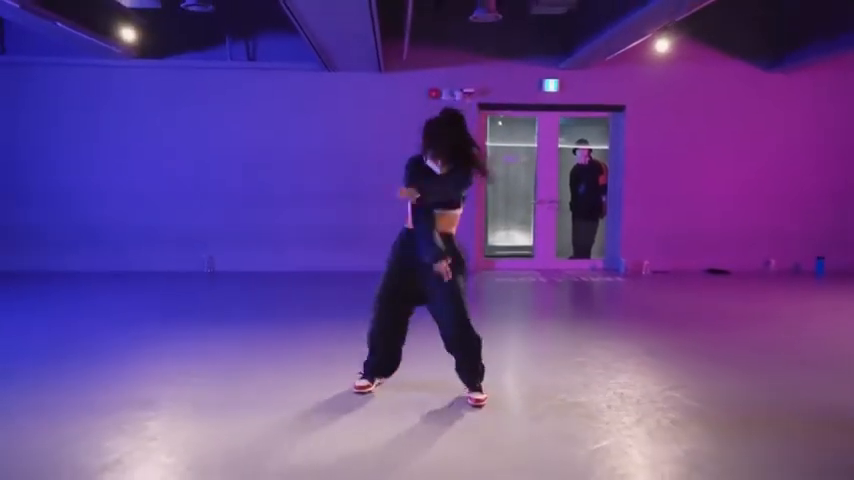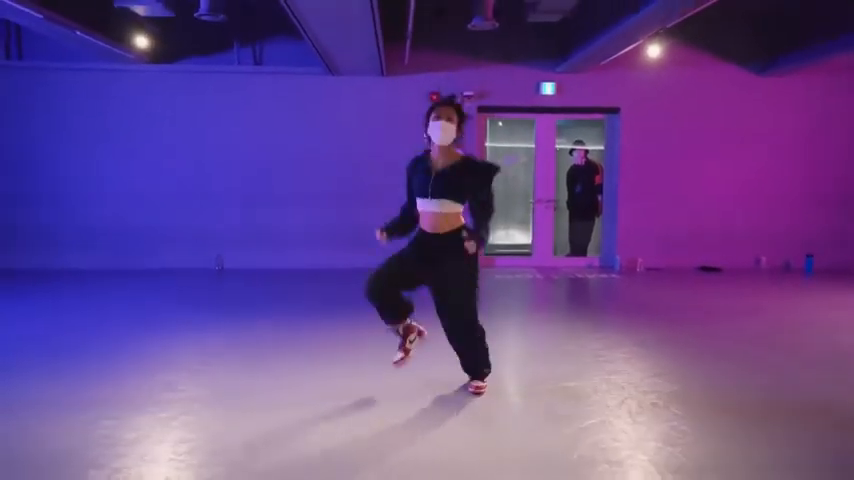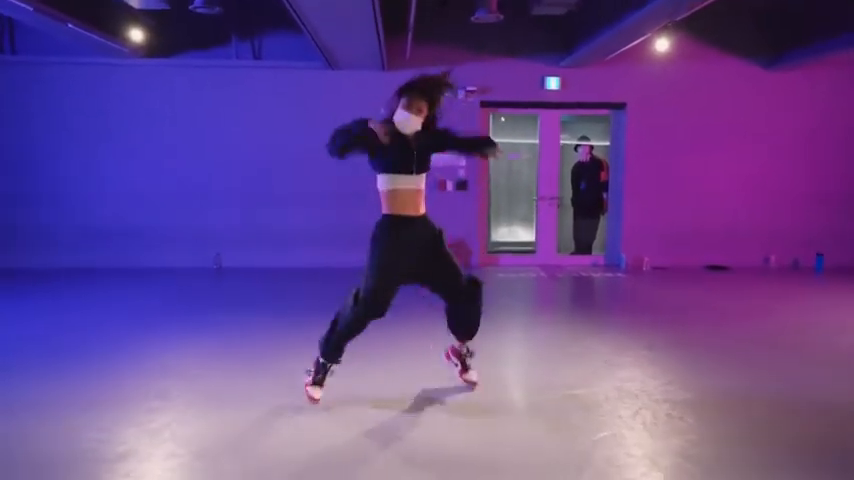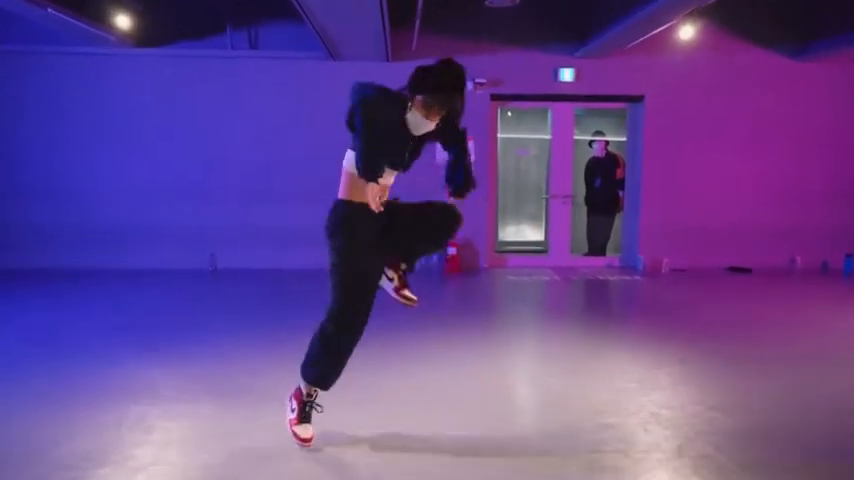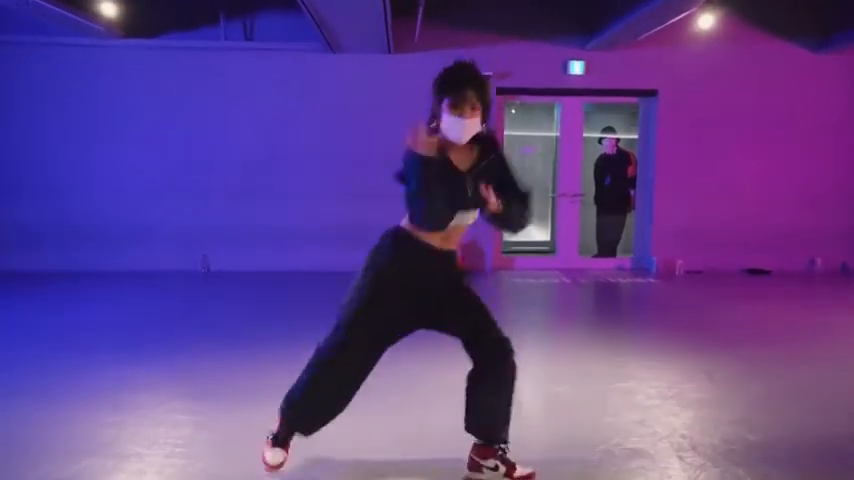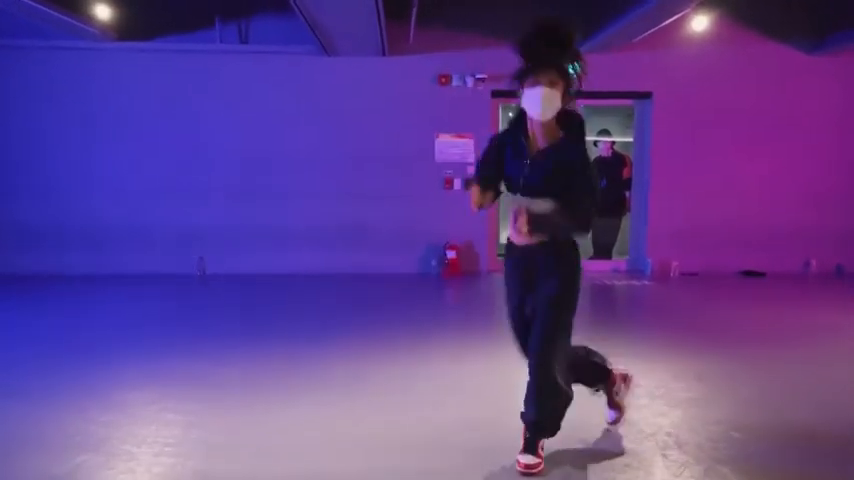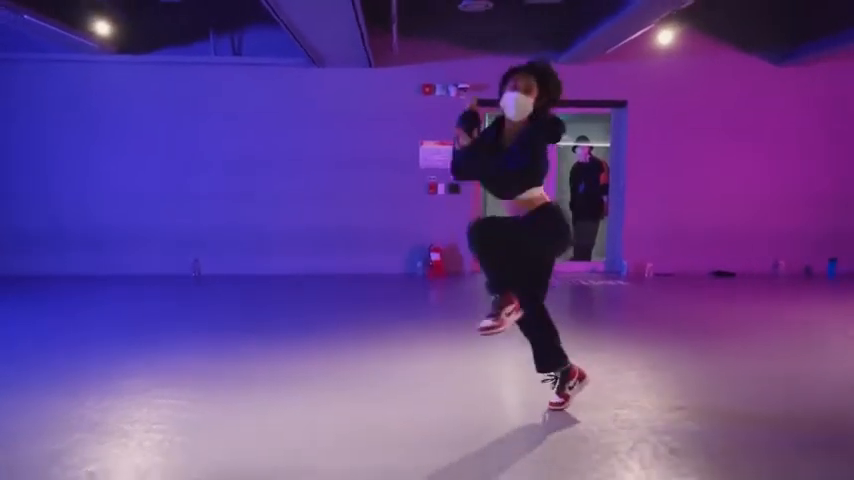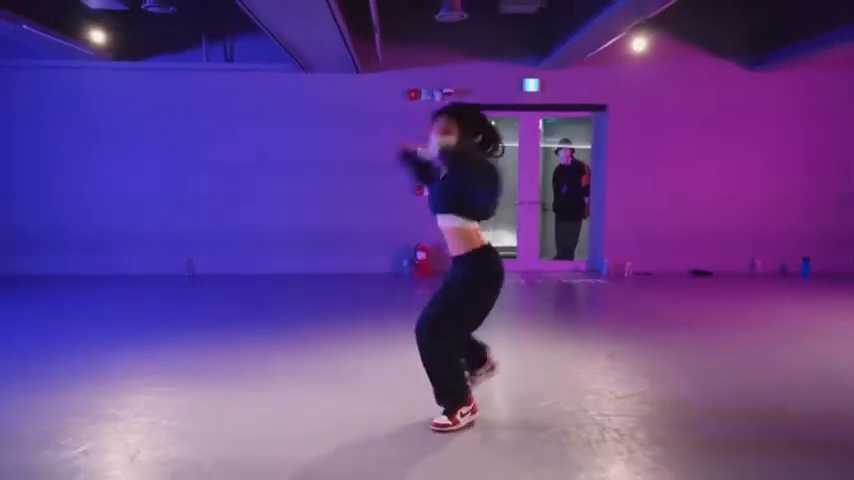
dt=0.4s
person 1, frame 1
left shoulder: (463, 170)
right shoulder: (415, 168)
left elbow: (447, 187)
right elbow: (421, 216)
left wrist: (422, 192)
right wrist: (434, 255)
left hip: (443, 250)
right hip: (410, 246)
left knee: (455, 322)
right knee: (386, 317)
left ankle: (473, 381)
right ankle: (376, 371)
person 1, frame 2
left shoulder: (469, 169)
right shoulder: (417, 164)
left elbow: (482, 209)
right elbow: (411, 209)
left wrist: (477, 237)
right wrist: (391, 229)
left hip: (454, 247)
right hip: (422, 243)
left knee: (461, 316)
right knee: (379, 285)
left ankle: (477, 372)
right ankle: (406, 329)
person 1, frame 3
left shoulder: (426, 138)
right shoulder: (378, 135)
left elbow: (458, 142)
right elbow: (337, 145)
left wrist: (483, 146)
right wrist: (368, 131)
left hip: (424, 230)
right hip: (392, 231)
left knee: (464, 292)
right knee: (369, 300)
left ankle: (460, 348)
right ankle: (324, 361)
person 1, frame 4
left shoulder: (428, 127)
right shoulder: (381, 107)
left elbow: (455, 138)
right elbow: (363, 99)
left wrist: (460, 182)
right wrist: (369, 170)
left hip: (384, 214)
right hip: (351, 218)
left knee: (446, 219)
right knee: (349, 311)
left ankle: (393, 268)
right ankle: (305, 395)
person 1, frame 5
left shoulder: (489, 154)
right shoulder: (424, 154)
left elbow: (518, 216)
right elbow: (430, 219)
left wrist: (500, 206)
right wrist: (427, 161)
left hip: (442, 269)
right hip: (400, 259)
left knee: (495, 353)
right knee: (348, 347)
right ankle: (286, 427)
person 1, frame 6
left shoulder: (571, 150)
right shoulder: (509, 139)
left elbow: (582, 214)
right elbow: (490, 170)
left wrist: (538, 226)
right wrist: (481, 186)
left hip: (557, 259)
right hip: (519, 255)
left knee: (544, 353)
right knee: (539, 348)
left ankle: (535, 437)
right ankle: (607, 378)
person 1, frame 7
left shoulder: (535, 138)
right shoulder: (493, 133)
left elbow: (503, 185)
right elbow: (461, 169)
left wrist: (473, 156)
right wrist: (464, 147)
left hip: (546, 226)
right hip: (525, 227)
left knee: (481, 234)
right knee: (529, 307)
left ankle: (505, 300)
right ankle: (565, 373)
person 1, frame 8
left shoulder: (469, 168)
right shoulder: (445, 170)
left elbow: (485, 202)
right wrist: (412, 157)
left hip: (479, 267)
right hip: (464, 266)
left knee: (434, 332)
right knee: (434, 325)
left ankle: (460, 405)
right ankle: (478, 361)
person 2, frame 1
left shoulder: (598, 167)
right shoulder: (576, 169)
left elbow: (603, 190)
left wrist: (603, 207)
left hip: (592, 210)
right hip: (578, 209)
left knee: (587, 239)
right knee: (577, 239)
left ankle: (583, 259)
right ankle: (578, 258)
person 2, frame 2
left shoulder: (594, 168)
right shoulder: (572, 170)
left elbow: (599, 190)
right elbow: (570, 189)
left wrist: (599, 206)
right wrist: (570, 203)
left hip: (588, 209)
right hip: (575, 208)
left knee: (583, 237)
right knee: (574, 237)
left ankle: (579, 257)
right ankle: (575, 256)
person 2, frame 3
left shoulder: (599, 164)
right shoulder: (577, 166)
left elbow: (604, 187)
left wrist: (604, 204)
right wrist: (575, 200)
left hip: (593, 206)
right hip: (580, 206)
left knee: (588, 234)
right knee: (579, 234)
left ankle: (584, 254)
right ankle: (580, 254)
person 2, frame 4
left shoulder: (615, 160)
right shoulder: (591, 162)
left elbow: (620, 184)
left wrist: (620, 201)
right wrist: (588, 199)
left hip: (608, 204)
right hip: (594, 203)
left knee: (602, 234)
right knee: (592, 234)
left ankle: (597, 255)
right ankle: (593, 254)
person 2, frame 5
left shoulder: (626, 157)
right shoulder: (601, 160)
left elbow: (632, 182)
left wrist: (631, 201)
right wrist: (598, 198)
left hip: (619, 204)
right hip: (603, 203)
left knee: (613, 235)
right knee: (602, 235)
left ankle: (607, 256)
right ankle: (603, 256)
person 2, frame 6
left shoulder: (622, 160)
right shoulder: (596, 161)
left elbow: (627, 185)
left wrist: (626, 203)
left hip: (615, 206)
right hip: (599, 205)
left knee: (609, 236)
right knee: (597, 237)
left ankle: (603, 258)
right ankle: (599, 258)
person 2, frame 7
left shoulder: (599, 165)
right shoulder: (576, 167)
left elbow: (604, 189)
left wrist: (604, 207)
right wrist: (573, 204)
left hip: (593, 210)
right hip: (578, 209)
left knee: (587, 240)
right knee: (578, 240)
left ankle: (583, 260)
right ankle: (578, 260)
person 2, frame 8
left shoulder: (581, 168)
right shoulder: (559, 169)
left elbow: (586, 191)
left wrist: (586, 208)
right wrist: (556, 206)
left hip: (575, 211)
right hip: (561, 210)
left knee: (570, 240)
right knee: (560, 240)
left ankle: (566, 259)
right ankle: (562, 259)
